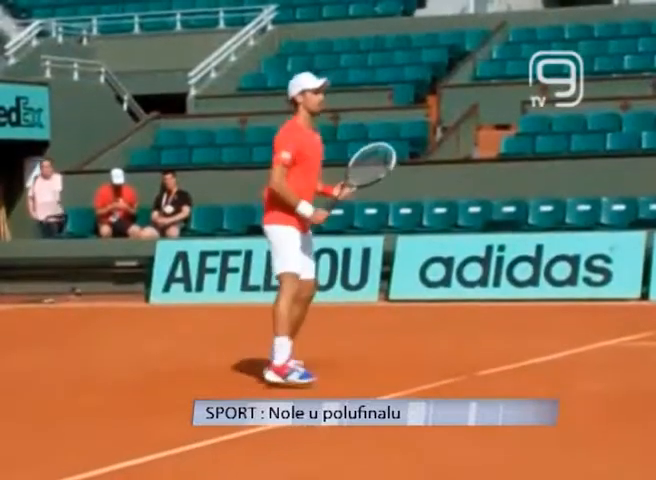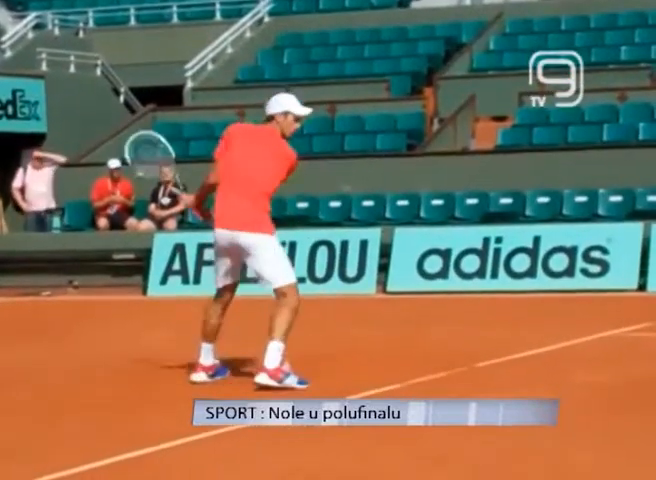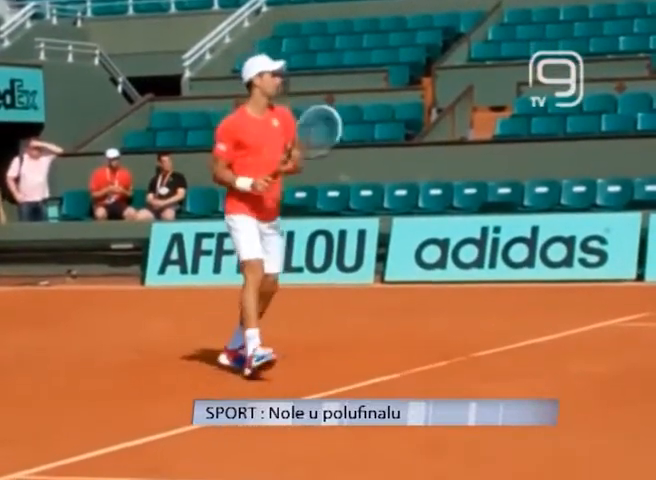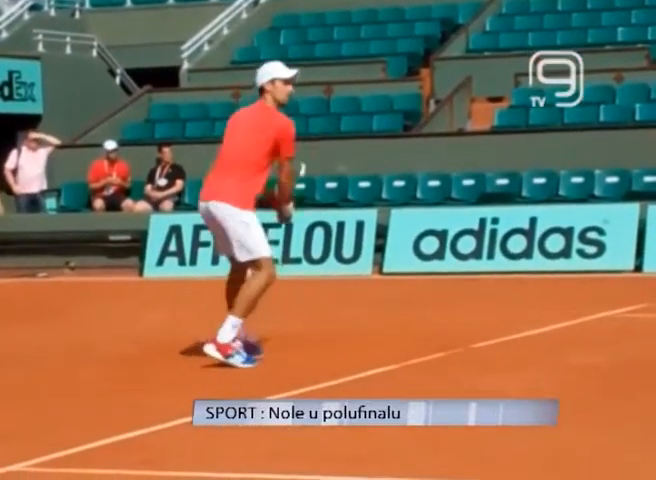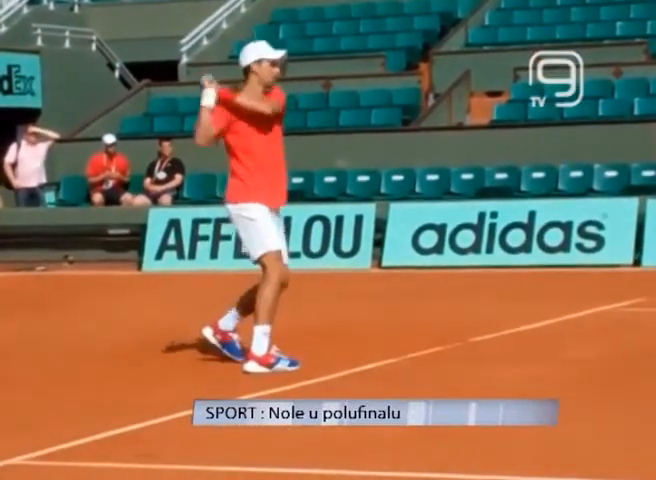
dt=1s
person 1, frame 1
left shoulder: (313, 135)
right shoulder: (289, 134)
right elbow: (276, 183)
left wrist: (333, 191)
right wrist: (308, 210)
left hip: (301, 225)
right hip: (281, 221)
left knee: (305, 293)
right knee: (289, 286)
left ankle: (284, 360)
right ankle: (279, 363)
person 1, frame 2
left shoulder: (234, 131)
right shoulder: (289, 155)
left elbow: (215, 178)
left wrist: (198, 200)
left hip: (222, 227)
right hip: (256, 229)
left knee: (223, 295)
right knee: (290, 297)
left ankle: (205, 363)
right ankle: (273, 367)
person 1, frame 3
left shoulder: (285, 117)
right shoulder: (231, 125)
left elbow: (294, 155)
right elbow: (218, 171)
left wrist: (290, 164)
right wrist: (248, 183)
left hip: (270, 214)
right hip: (242, 211)
left knee: (268, 285)
right knee: (254, 273)
left ankle: (236, 348)
right ankle: (252, 350)
person 1, frame 4
left shoulder: (240, 117)
right shoulder: (284, 125)
right elbow: (285, 178)
left wrist: (272, 200)
right wrist: (286, 206)
left hip: (209, 199)
right hip: (233, 203)
left knee: (241, 266)
right knee: (265, 271)
left ankle: (232, 337)
right ankle: (225, 340)
person 1, frame 5
left shoulder: (276, 95)
right shoulder: (222, 104)
left elbow: (265, 109)
right elbow: (201, 139)
left wrist: (230, 97)
right wrist: (209, 98)
left hip: (272, 204)
right hip: (247, 202)
left knee: (280, 278)
right knee: (274, 273)
left ankle: (223, 329)
right ankle: (261, 353)
